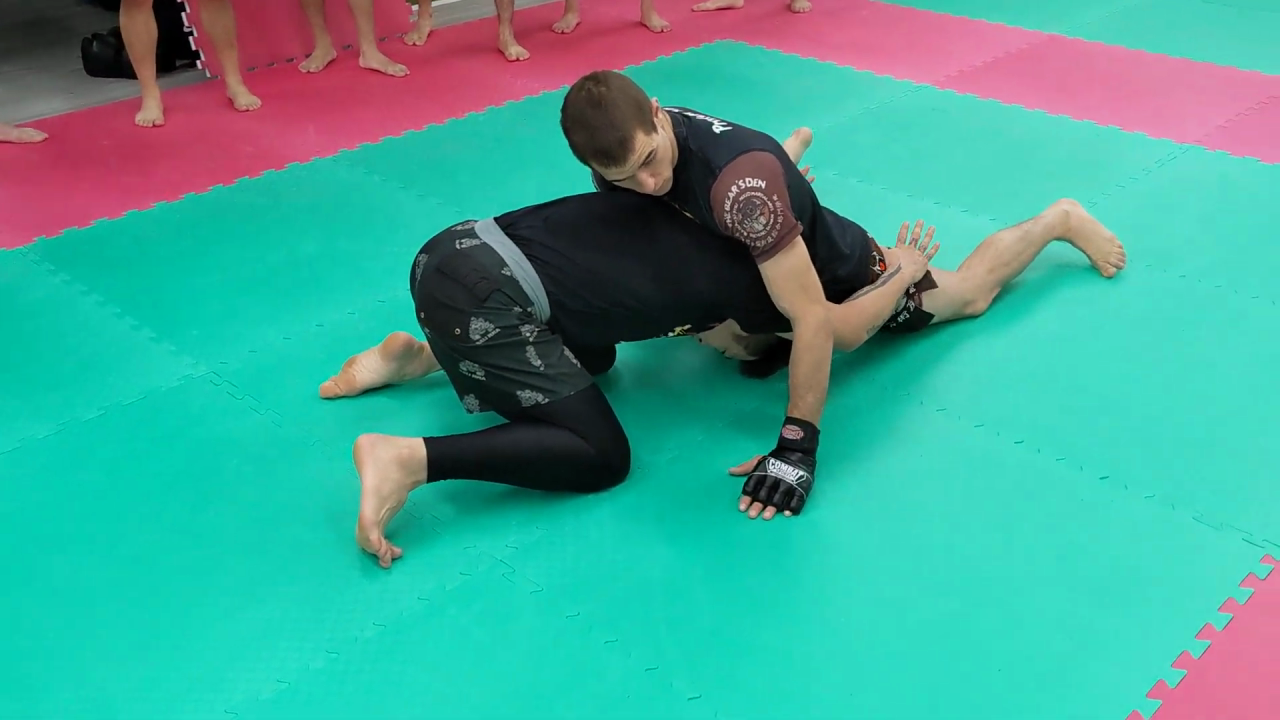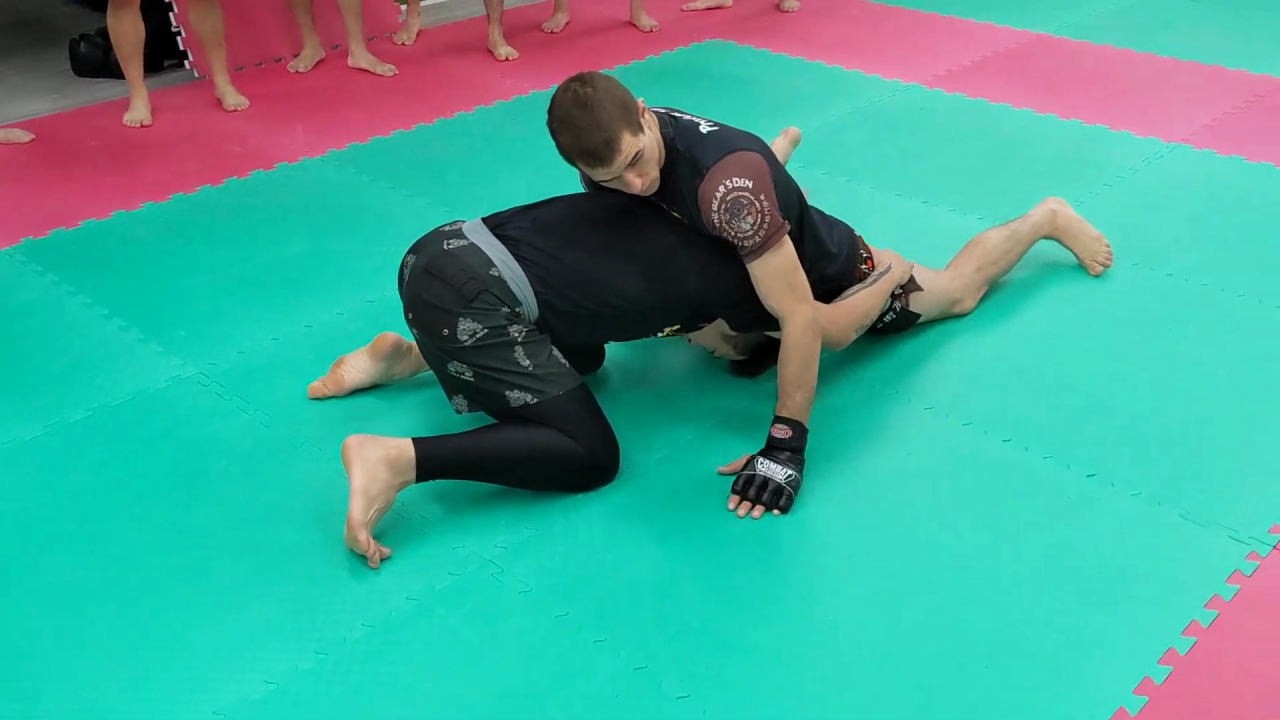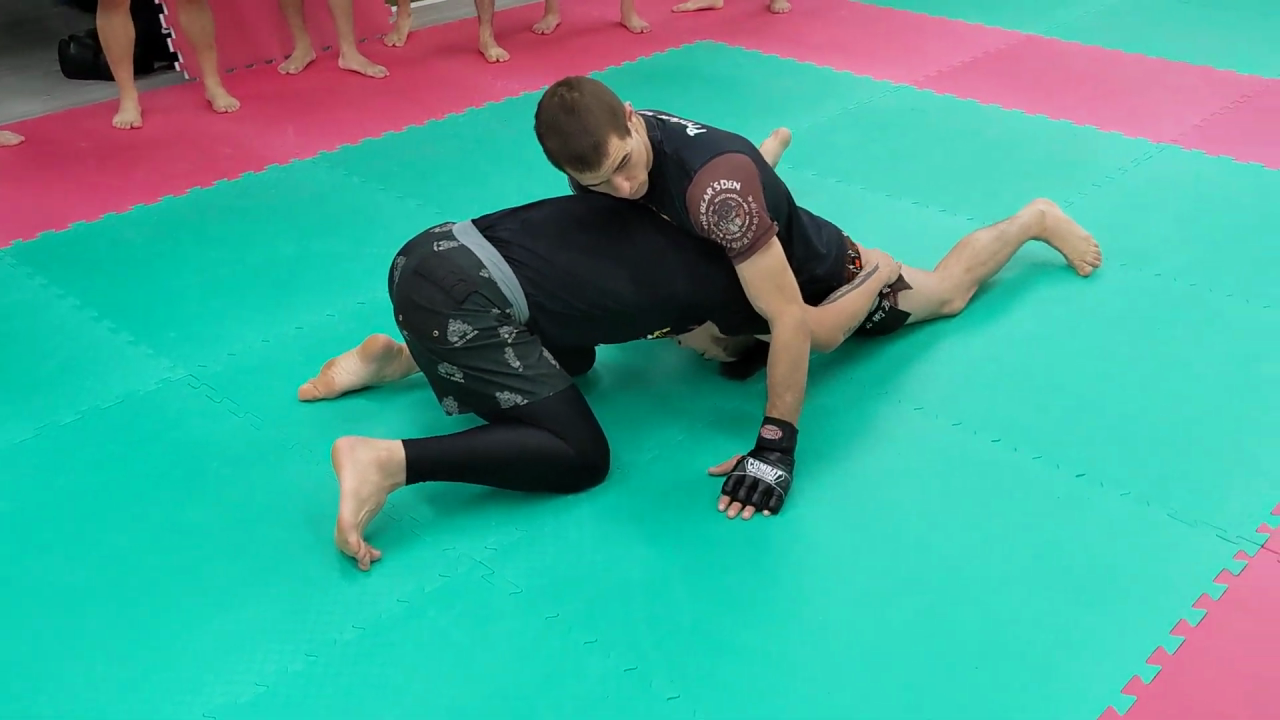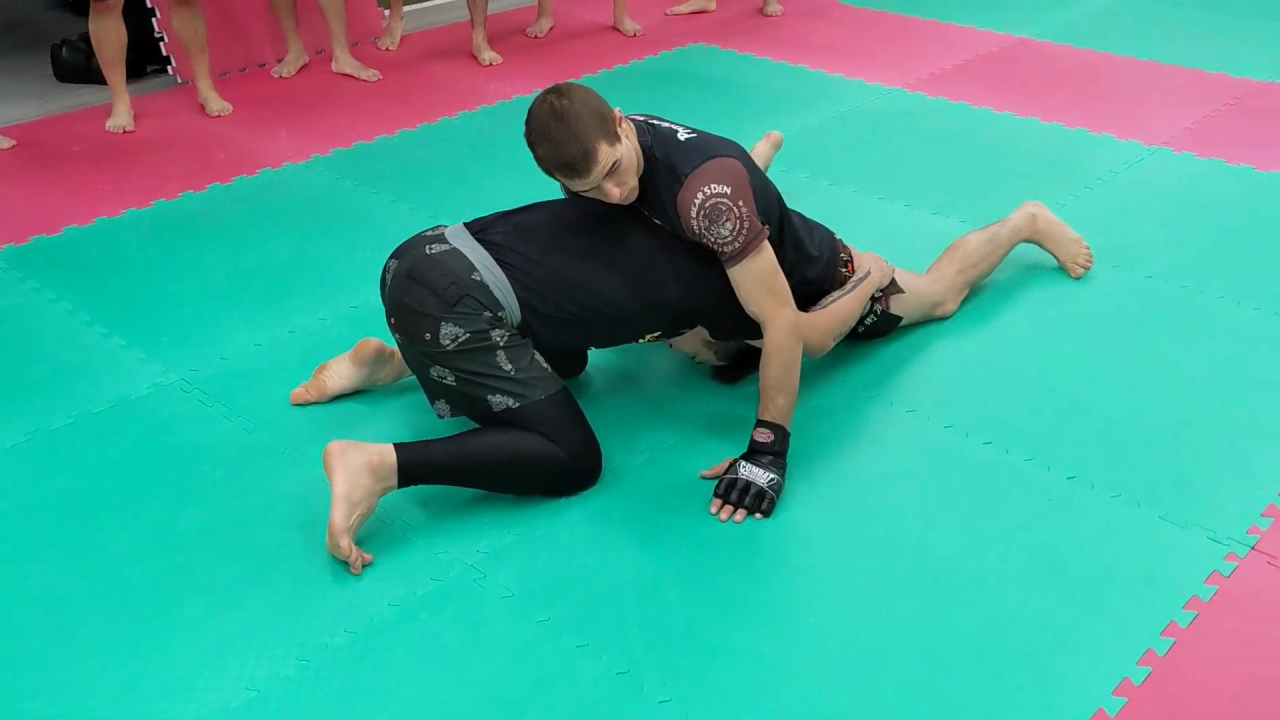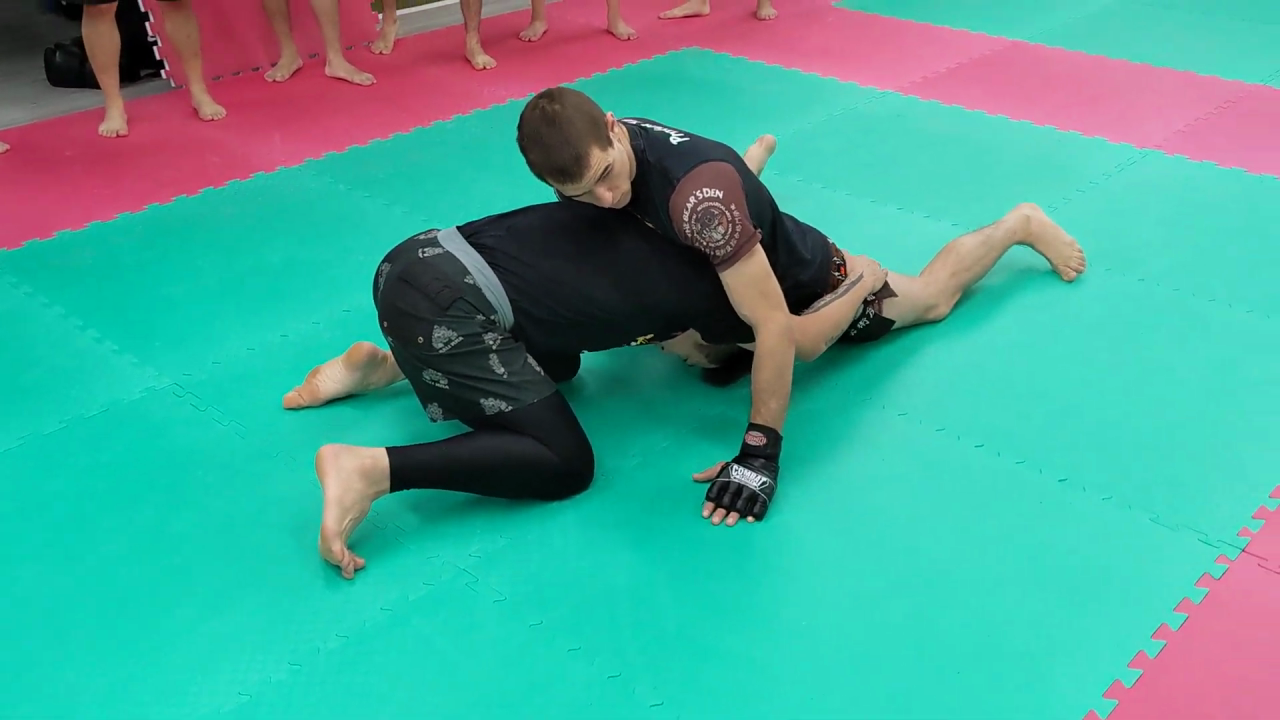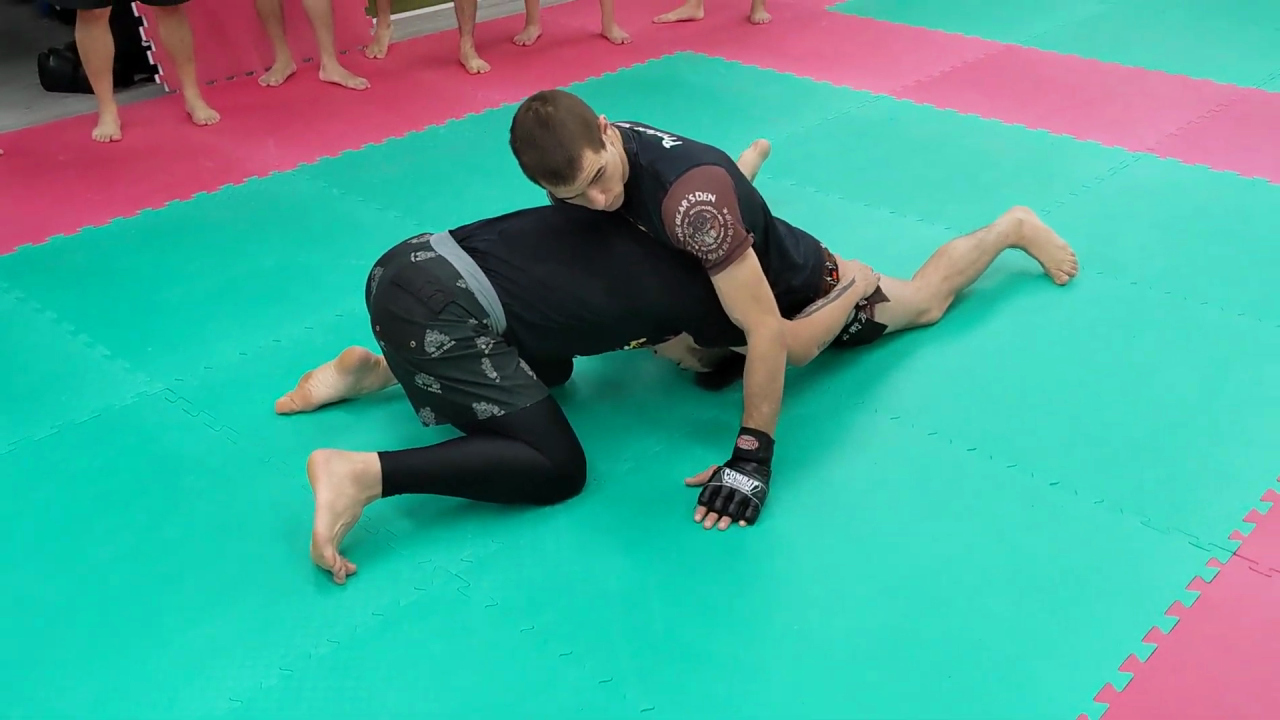
dt=0.1s
person 1, frame 1
left shoulder: (674, 208)
right shoulder: (732, 275)
right elbow: (840, 331)
right wrist: (908, 271)
left hip: (456, 248)
right hip: (485, 297)
left knee: (588, 356)
right knee: (598, 455)
left ankle: (414, 355)
right ankle: (408, 458)
person 1, frame 2
left shoulder: (664, 208)
right shoulder: (722, 275)
right elbow: (826, 332)
right wrist: (893, 275)
left hip: (445, 247)
right hip: (473, 299)
left knee: (577, 358)
right knee: (586, 455)
left ankle: (402, 355)
right ankle: (395, 458)
person 1, frame 3
left shoulder: (656, 211)
right shoulder: (712, 278)
right wrist: (879, 273)
left hip: (436, 249)
right hip: (464, 297)
left knee: (571, 360)
right knee: (579, 455)
left ankle: (393, 356)
right ankle: (387, 460)
person 1, frame 4
left shoulder: (654, 216)
right shoulder: (704, 282)
right elbow: (807, 337)
right wrist: (871, 278)
left hip: (428, 252)
right hip: (458, 300)
left knee: (562, 363)
right knee: (570, 459)
left ankle: (386, 359)
right ankle: (378, 462)
person 1, frame 5
left shoulder: (629, 218)
right shoulder: (687, 283)
right elbow: (799, 339)
right wrist: (863, 283)
left hip: (419, 259)
right hip: (449, 305)
left knee: (556, 370)
right knee: (562, 462)
left ankle: (373, 367)
right ankle: (372, 468)
person 1, frame 6
right shoulder: (708, 296)
right elbow: (797, 344)
right wrist: (849, 289)
left hip: (414, 266)
right hip: (440, 306)
right knee: (548, 451)
left ankle: (366, 370)
right ankle: (358, 471)
person 2, frame 1
left shoulder: (739, 183)
right shoulder: (623, 150)
left elbow: (812, 318)
left wrist: (797, 444)
left hip: (838, 269)
right hip: (750, 264)
left knee: (971, 291)
left ankle: (1058, 221)
right ankle: (790, 157)
person 2, frame 2
left shoulder: (726, 183)
right shoulder: (609, 149)
left elbow: (800, 317)
left wrist: (785, 443)
left hip: (826, 269)
right hip: (737, 263)
left knee: (958, 289)
left ankle: (1045, 219)
right ankle: (777, 153)
person 2, frame 3
left shoulder: (716, 185)
right shoulder: (599, 153)
left elbow: (789, 319)
left wrist: (775, 444)
left hip: (817, 271)
right hip: (727, 263)
left knee: (948, 289)
left ankle: (1034, 220)
right ankle: (768, 152)
person 2, frame 4
left shoulder: (706, 190)
right shoulder: (589, 156)
left elbow: (781, 321)
left wrist: (768, 447)
left hip: (809, 274)
right hip: (717, 266)
person 2, frame 5
left shoulder: (699, 194)
right shoulder: (584, 160)
left elbow: (774, 325)
left wrist: (760, 449)
left hip: (801, 276)
right hip: (717, 272)
left knee: (933, 295)
left ankle: (1020, 225)
right ankle: (753, 158)
person 2, frame 6
left shoulder: (691, 197)
right shoulder: (576, 163)
left elbow: (765, 329)
left wrist: (752, 453)
left hip: (793, 281)
right hip: (706, 275)
right ankle: (748, 161)
